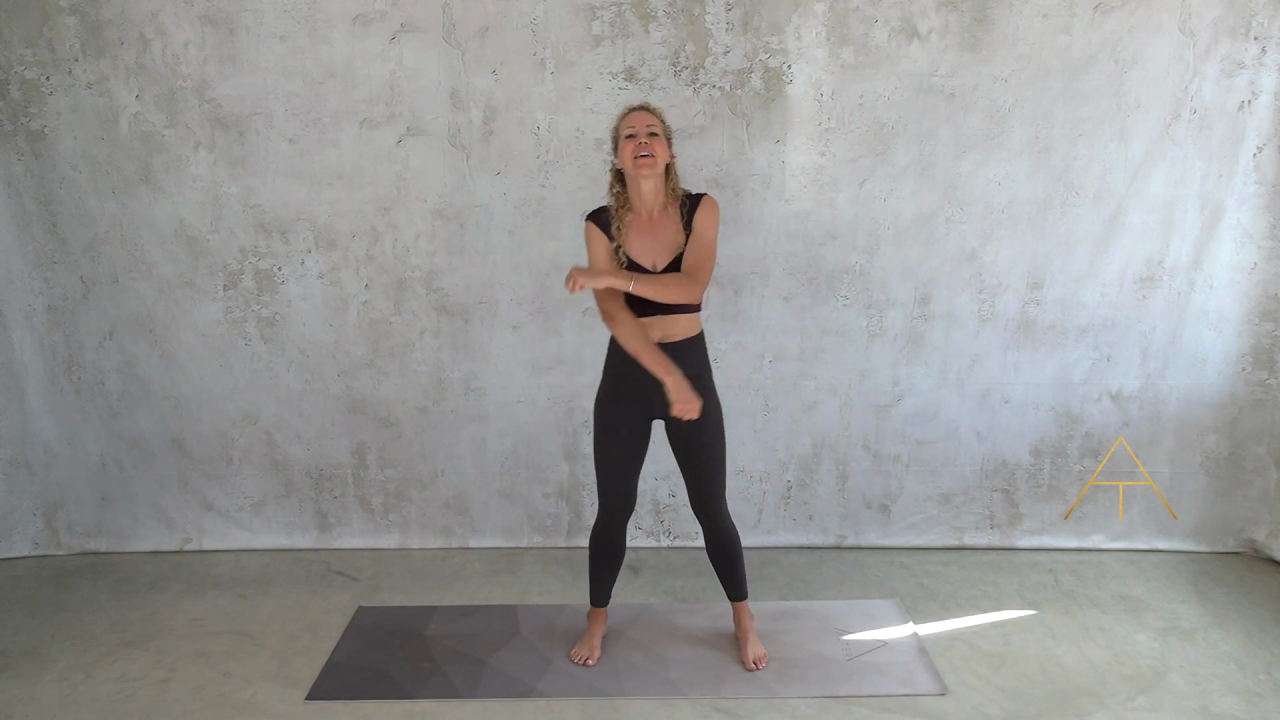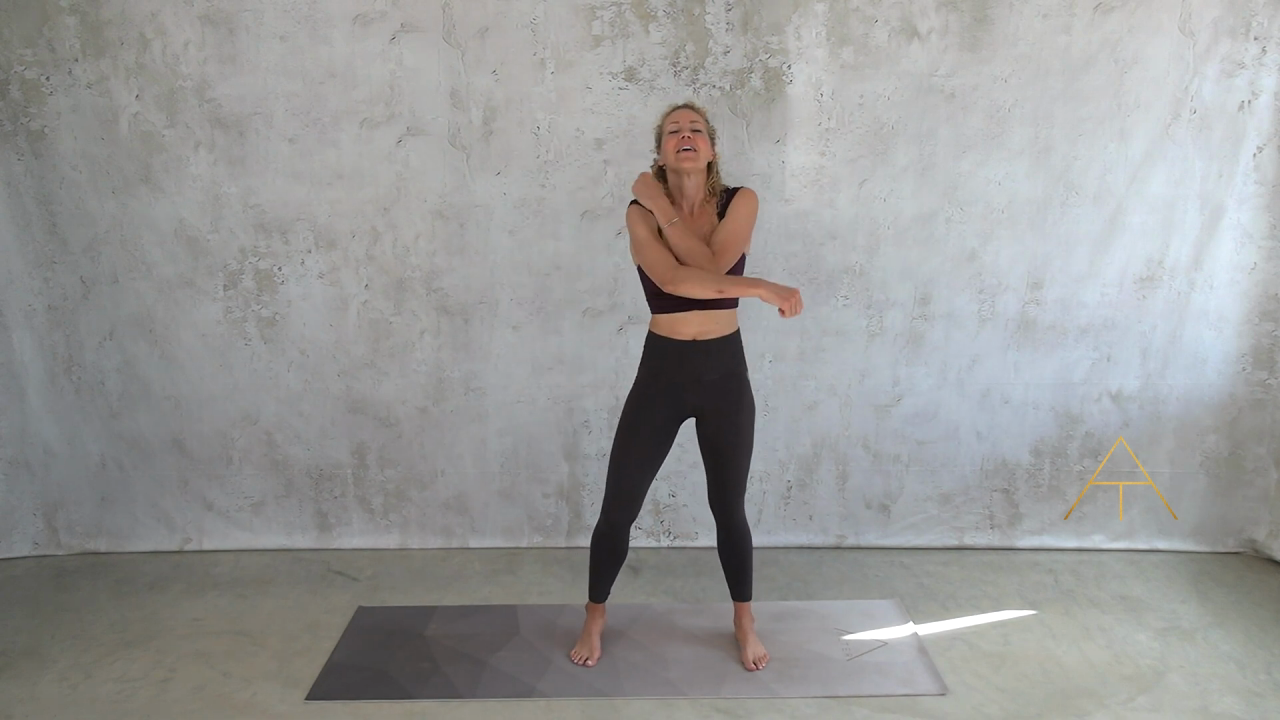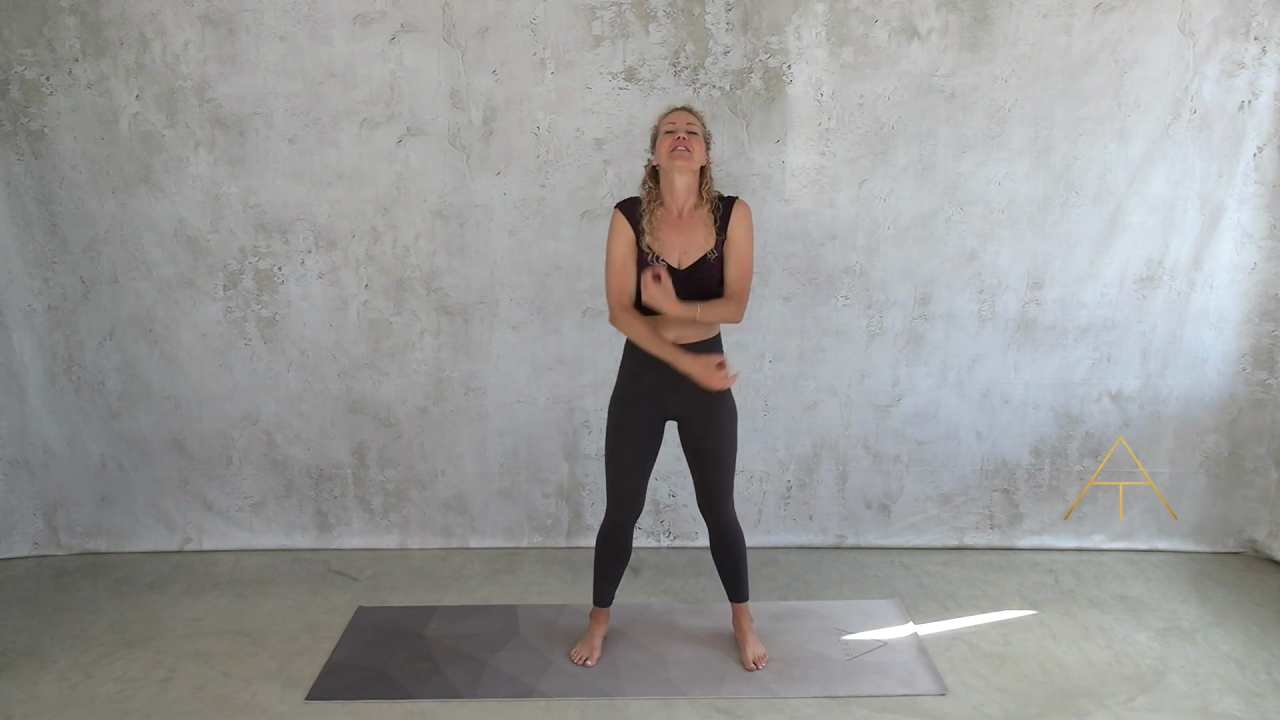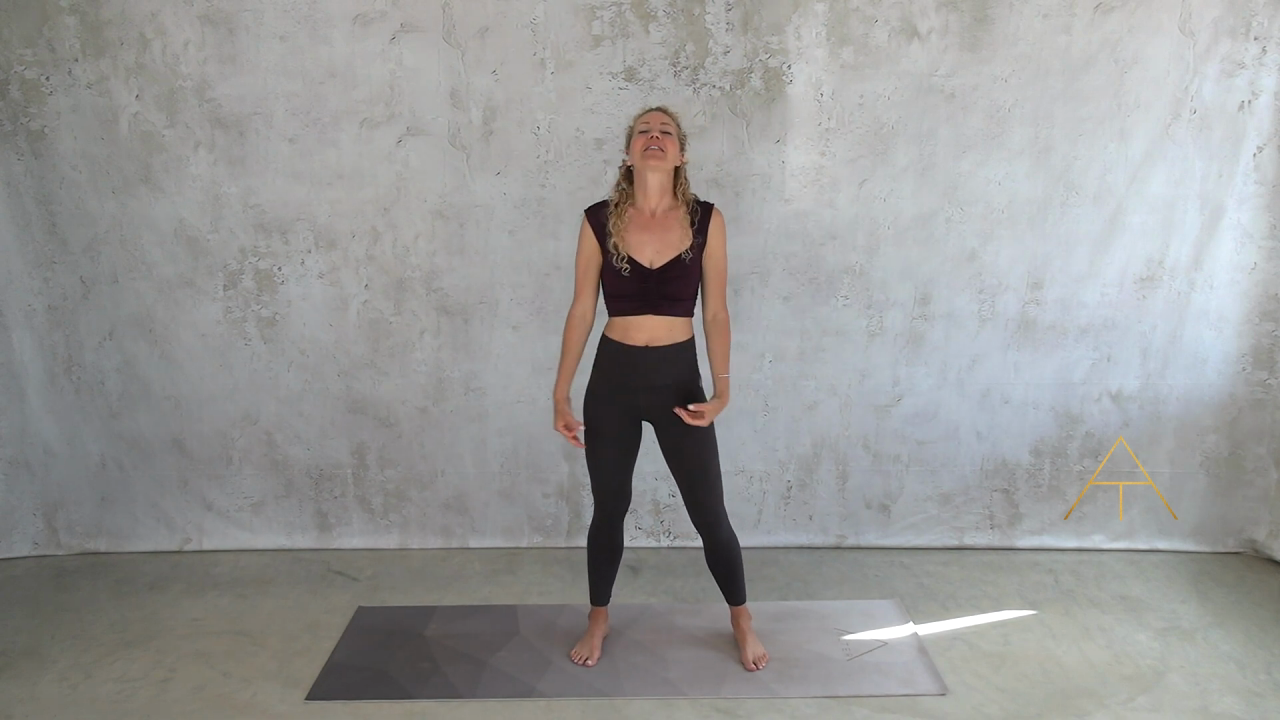
dt=0.4s
person 1, frame 1
left shoulder: (701, 209)
right shoulder: (600, 225)
left elbow: (690, 288)
right elbow: (614, 316)
left wrist: (606, 276)
right wrist: (669, 378)
left hip: (689, 370)
right hip: (627, 375)
left knee: (711, 508)
right knee: (614, 508)
left ankle: (743, 619)
right ankle: (598, 618)
person 1, frame 2
left shoulder: (739, 202)
right shoulder: (641, 210)
left elbow: (713, 262)
right elbow: (676, 279)
left wrist: (666, 211)
right wrist: (764, 289)
left hip: (724, 371)
right hip: (661, 372)
left knee: (728, 507)
right knee: (618, 505)
left ankle: (744, 621)
right ankle: (594, 617)
person 1, frame 3
left shoulder: (732, 214)
right shoulder: (628, 217)
left elbow: (736, 302)
right elbow: (621, 310)
left wrist: (677, 309)
right wrist: (686, 362)
left hip: (706, 380)
right hip: (640, 377)
left knee: (719, 508)
right knee: (621, 509)
left ankle: (742, 621)
right ankle: (599, 619)
person 1, frame 4
left shoulder: (705, 220)
right shoulder: (599, 221)
left elbow: (716, 312)
right elbow: (581, 310)
left wrist: (721, 390)
right wrist: (561, 391)
left hip: (678, 377)
right hip: (613, 377)
left knee: (707, 512)
right knee: (609, 508)
left ankle: (742, 620)
right ankle: (598, 619)
